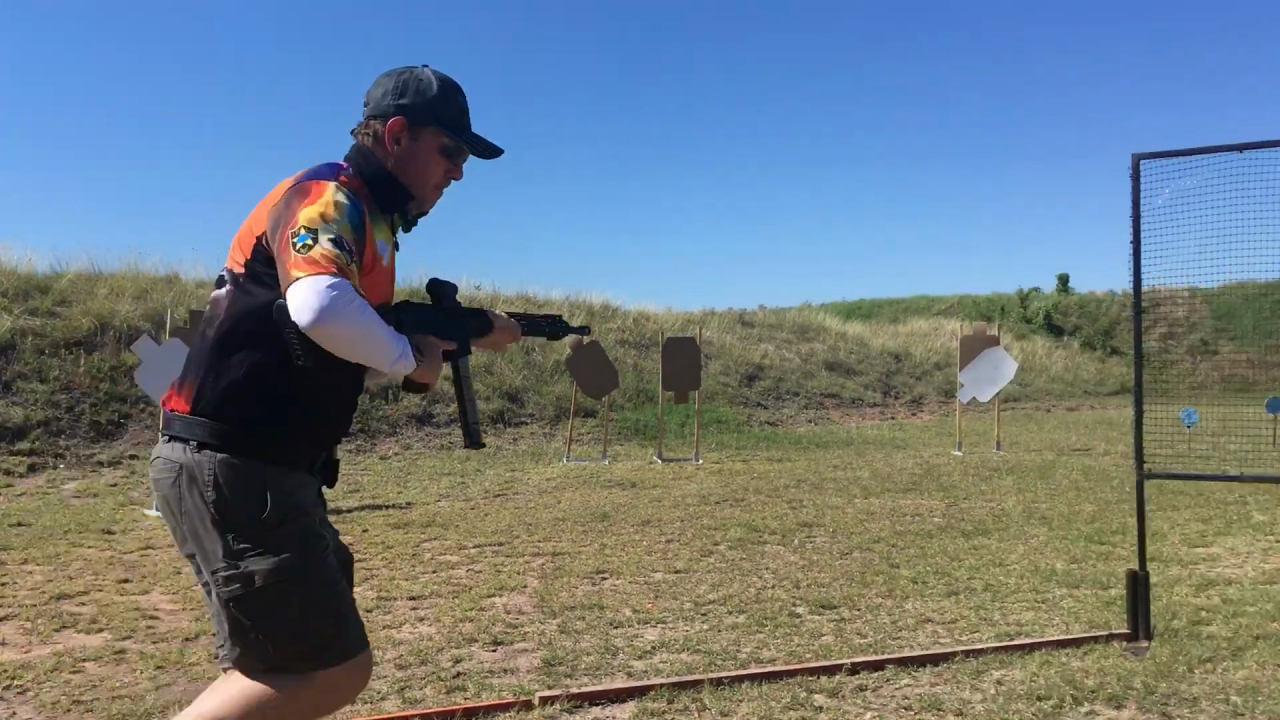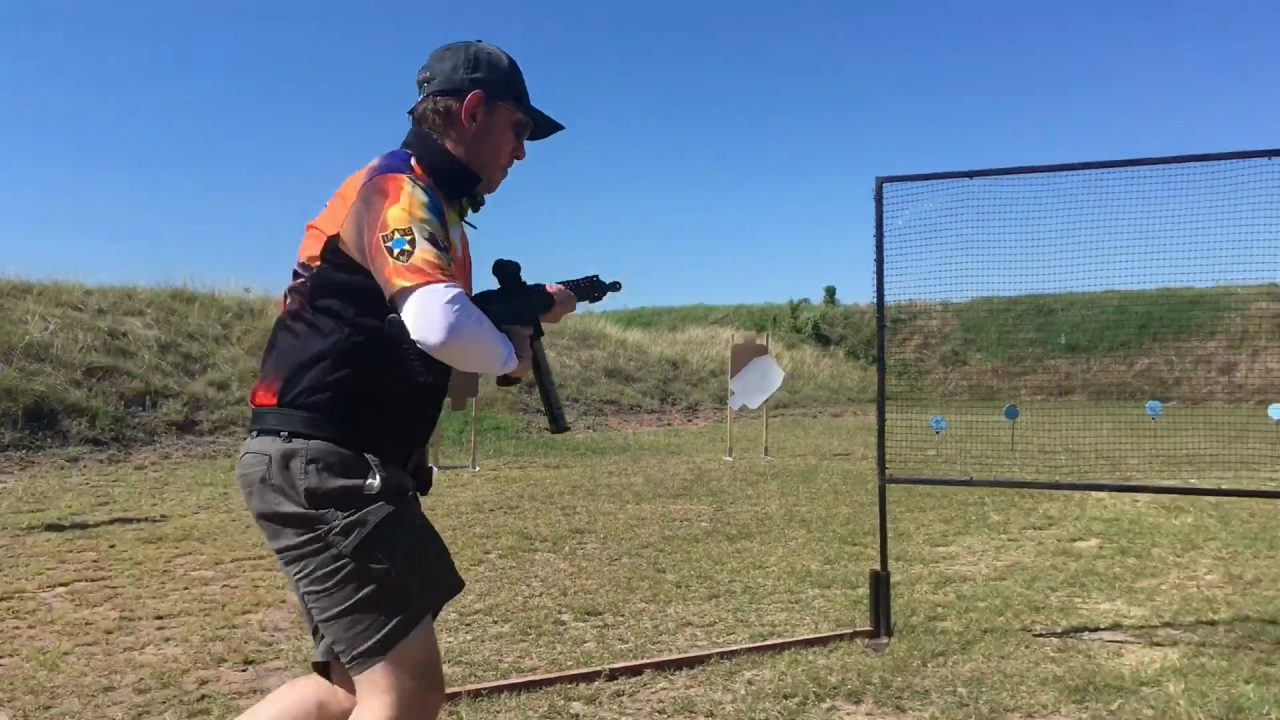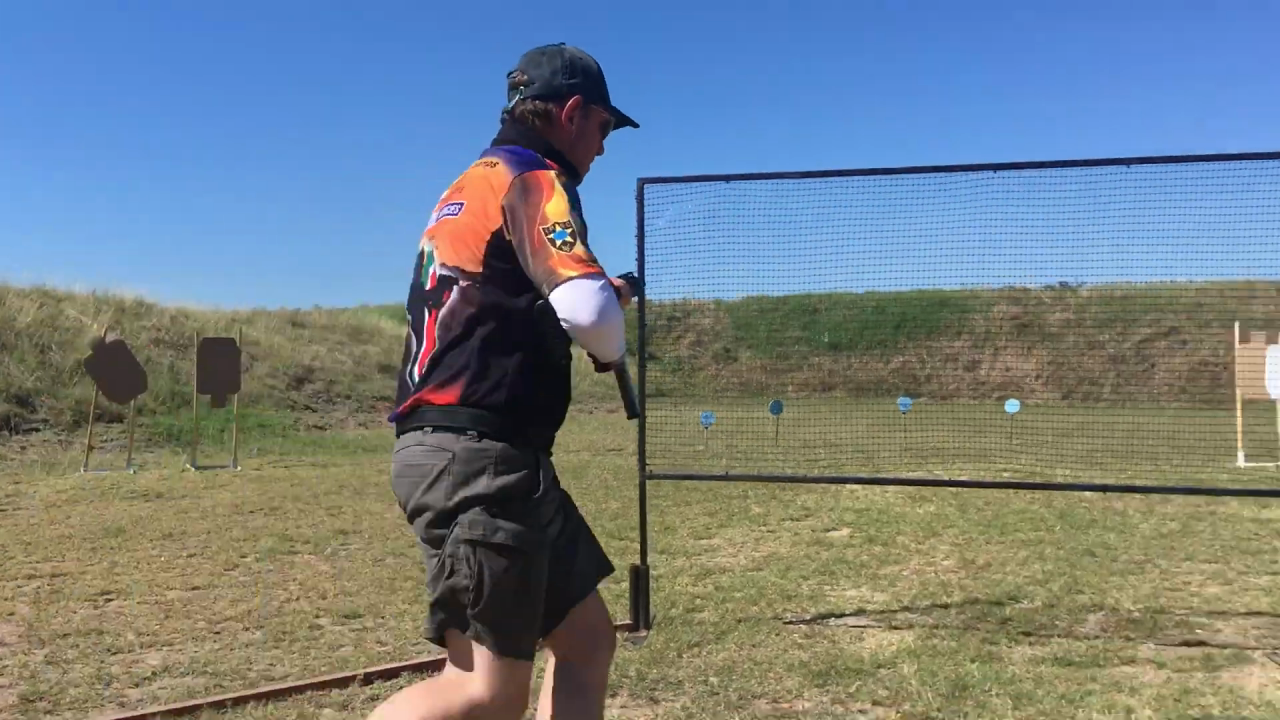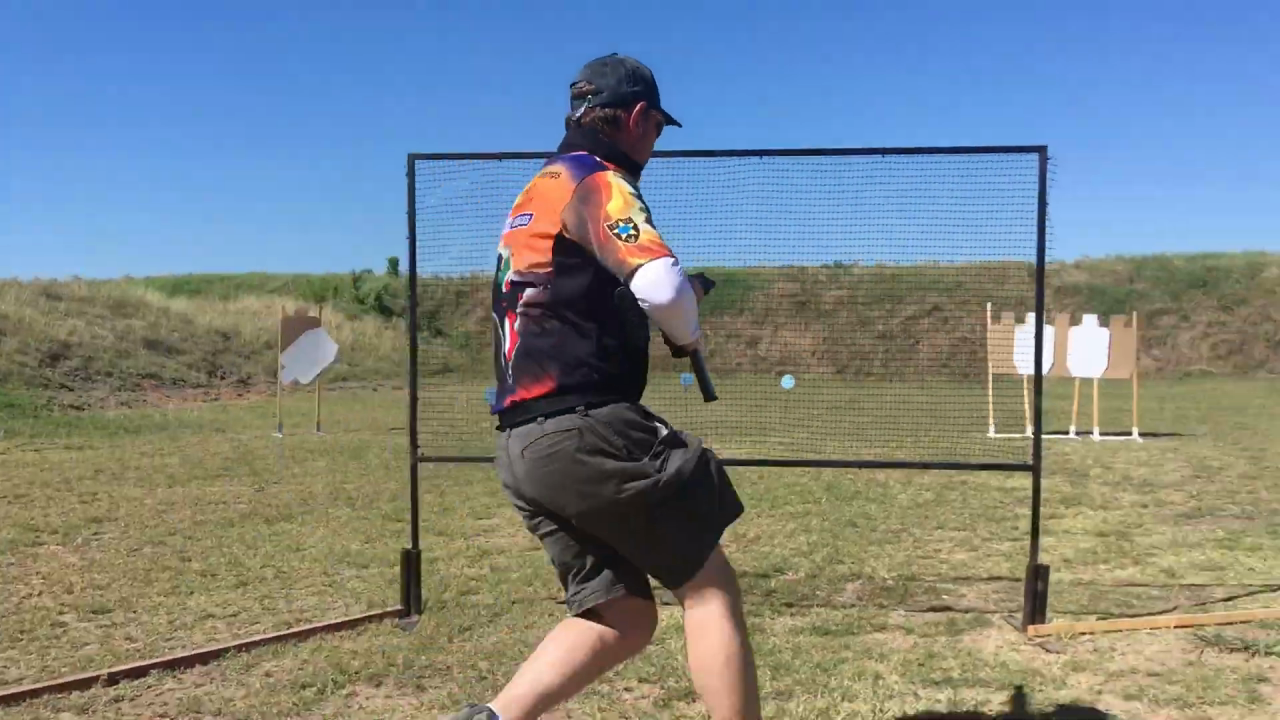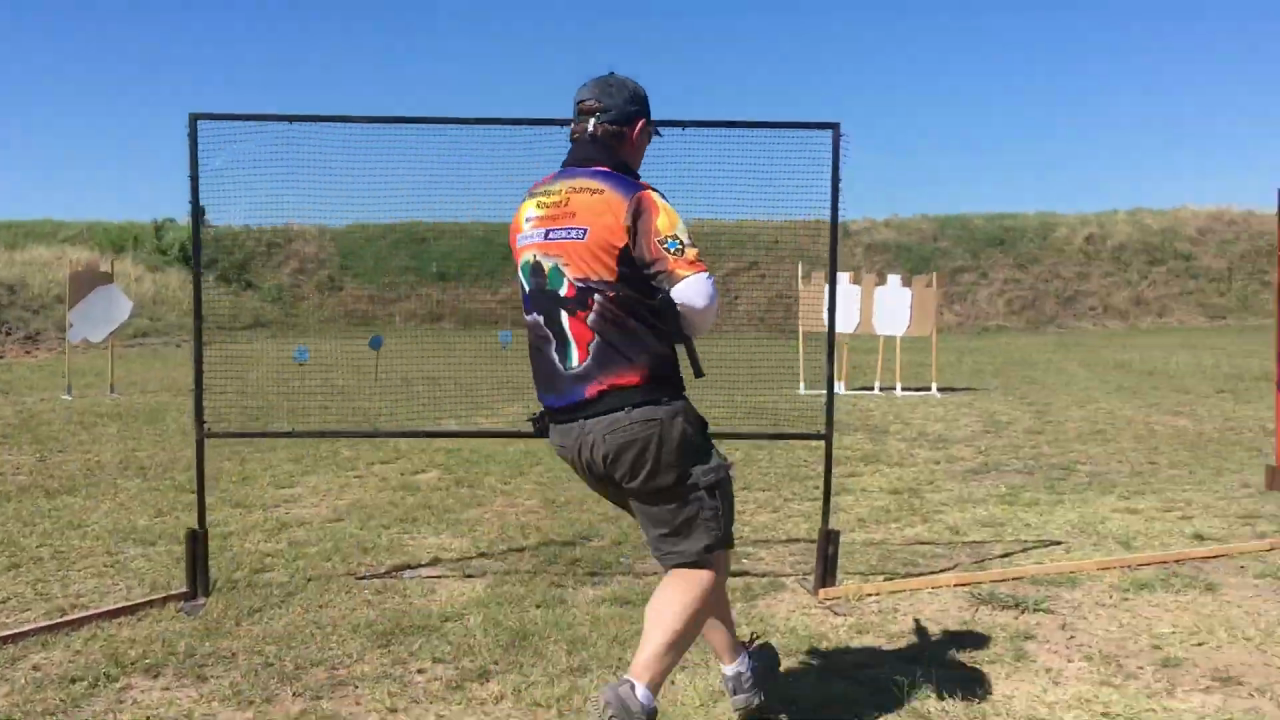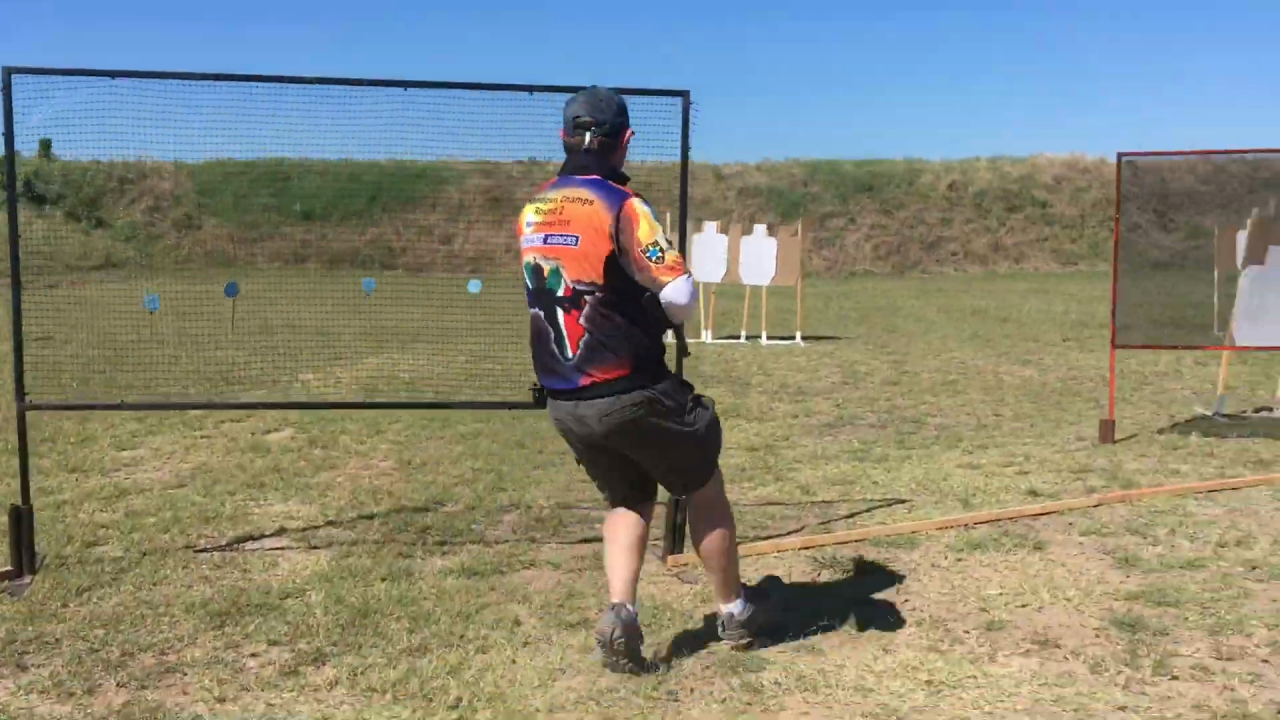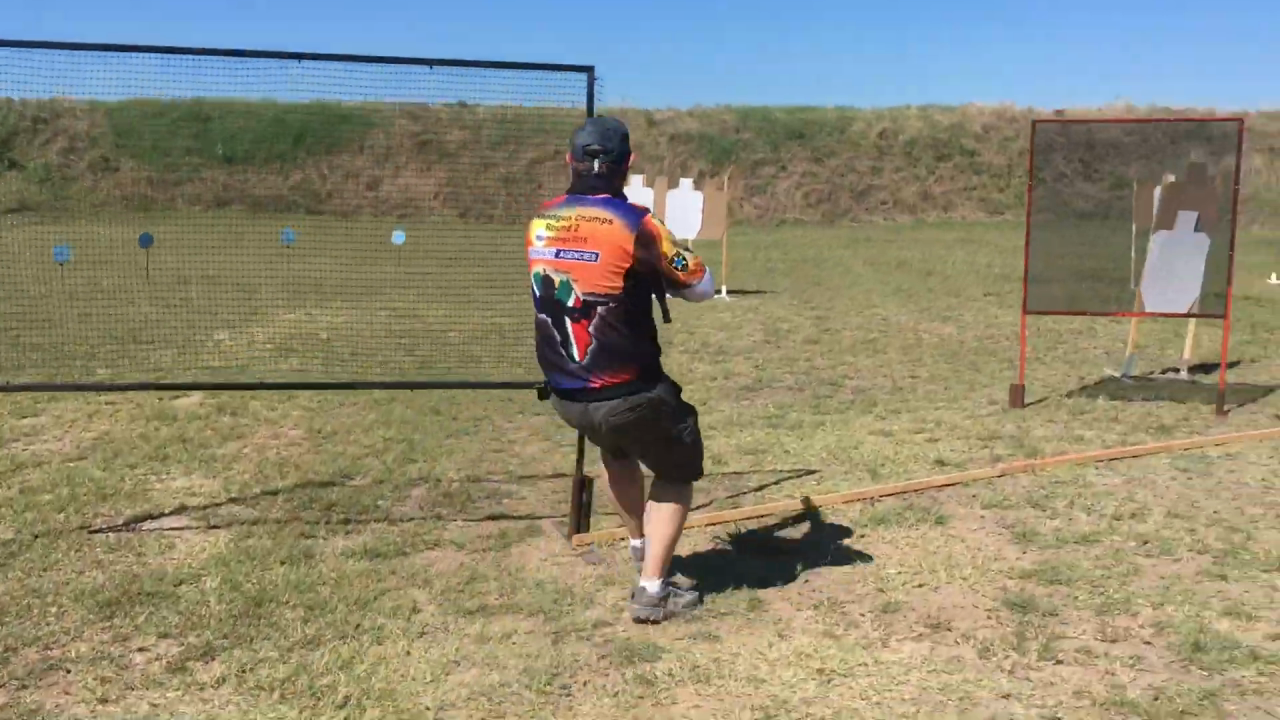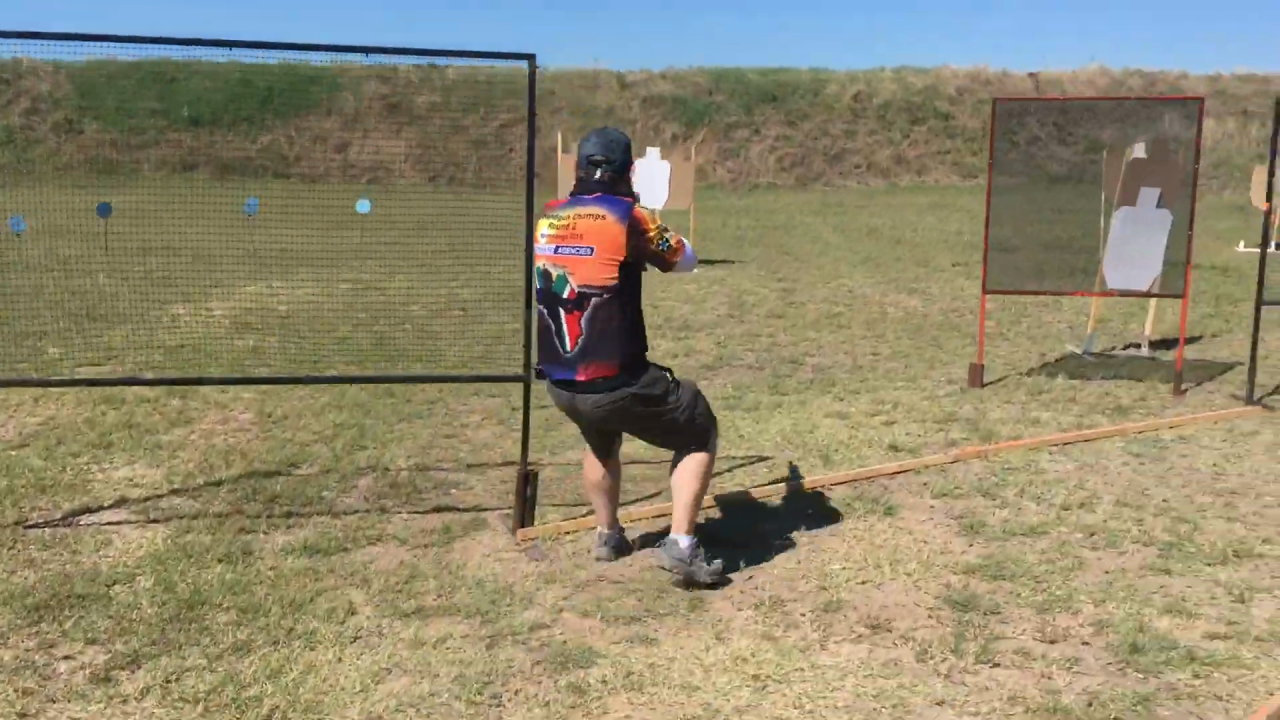
dt=0.2s
person 1, frame 1
left shoulder: (369, 217)
right shoulder: (324, 196)
left elbow: (355, 324)
right elbow: (320, 310)
left wrist: (476, 333)
right wrist: (410, 358)
left hip: (276, 470)
right hip: (228, 468)
person 1, frame 2
left shoulder: (439, 205)
right shoulder: (399, 189)
left elbow: (421, 326)
right elbow: (441, 325)
right wrist: (509, 354)
left hip: (346, 466)
right hip: (319, 461)
person 1, frame 3
left shoulder: (479, 183)
right shoulder: (531, 181)
right elbow: (584, 309)
left wrist: (603, 294)
right wrist: (609, 345)
left hip: (468, 456)
right hip: (478, 459)
left knee: (588, 635)
person 1, frame 4
left shoulder: (543, 187)
right shoulder: (598, 183)
right elbow: (661, 287)
left wrist: (678, 299)
right wrist: (687, 334)
left hip: (529, 441)
right hip: (585, 430)
left knee: (619, 616)
right knee: (709, 584)
person 1, frame 5
left shoulder: (529, 209)
right shoulder: (634, 200)
right elbow: (697, 294)
right wrist: (692, 321)
left hip: (568, 427)
right hip: (639, 415)
left knee: (682, 546)
right knee: (697, 563)
left ankle: (738, 667)
person 1, frame 6
left shoulder: (532, 211)
right shoulder: (623, 207)
right elbow: (679, 294)
right wrist: (669, 315)
left hip: (567, 405)
right hip: (632, 395)
left knee: (626, 502)
right knee: (702, 489)
left ankle: (620, 613)
right ankle: (733, 610)
person 1, frame 7
left shoulder: (539, 222)
right shoulder: (637, 224)
right elbow: (701, 284)
right wrist: (660, 273)
left hip: (568, 396)
right hip: (632, 393)
left knee: (618, 451)
right knee: (673, 479)
left ankle: (640, 545)
right ankle: (652, 587)
person 1, frame 8
left shoulder: (546, 220)
right shoulder: (630, 217)
right elbow: (684, 260)
right wrist: (658, 243)
left hip: (561, 384)
right hip: (619, 384)
left knee: (601, 443)
right knee: (699, 435)
left ankle: (608, 536)
right ankle: (682, 544)
